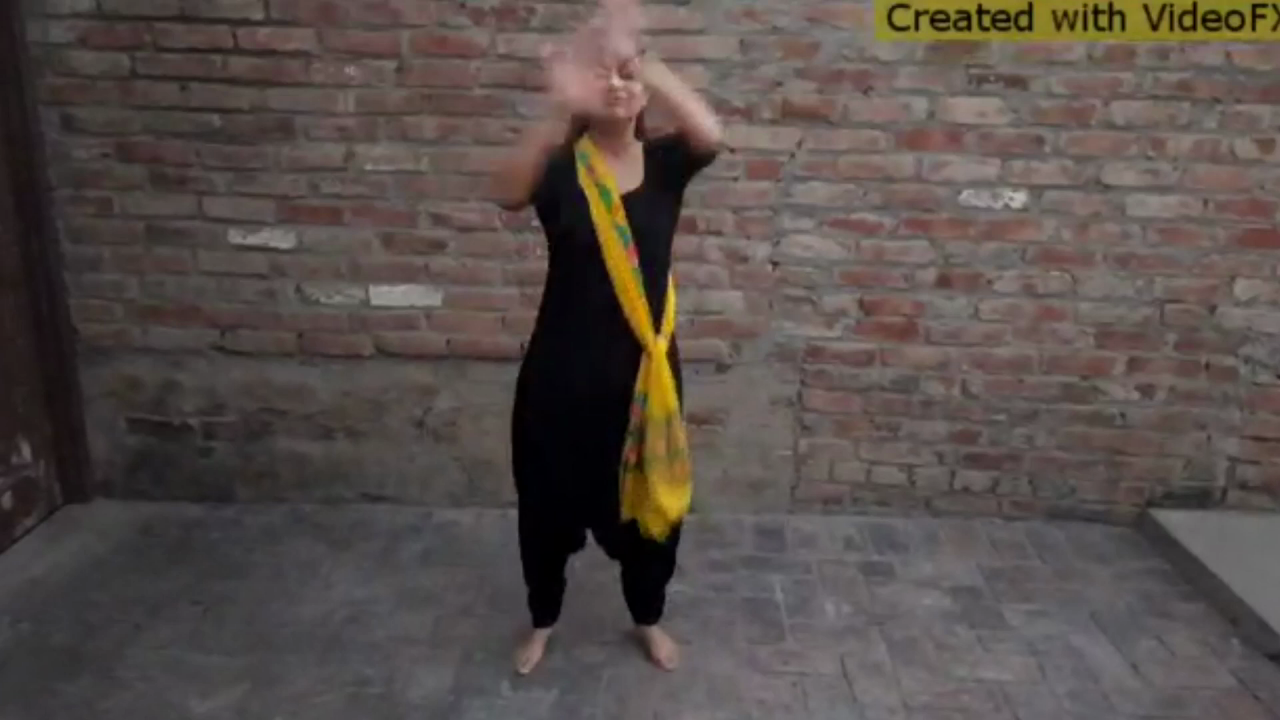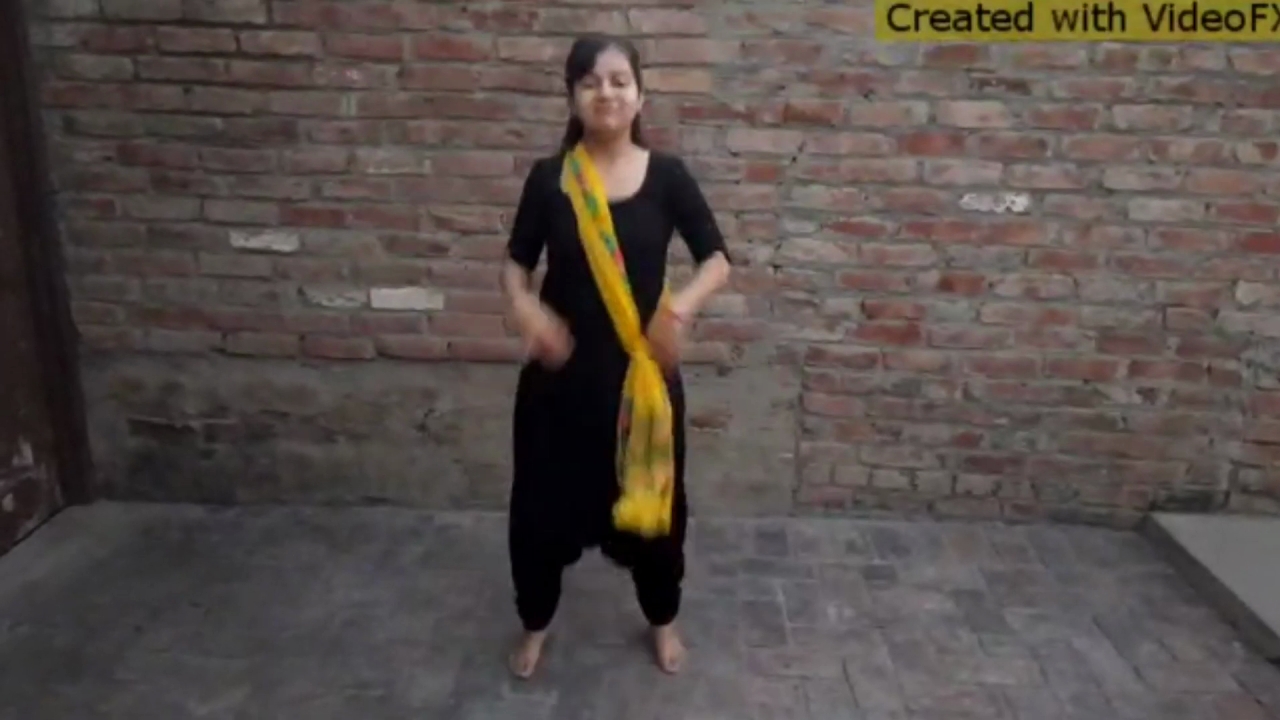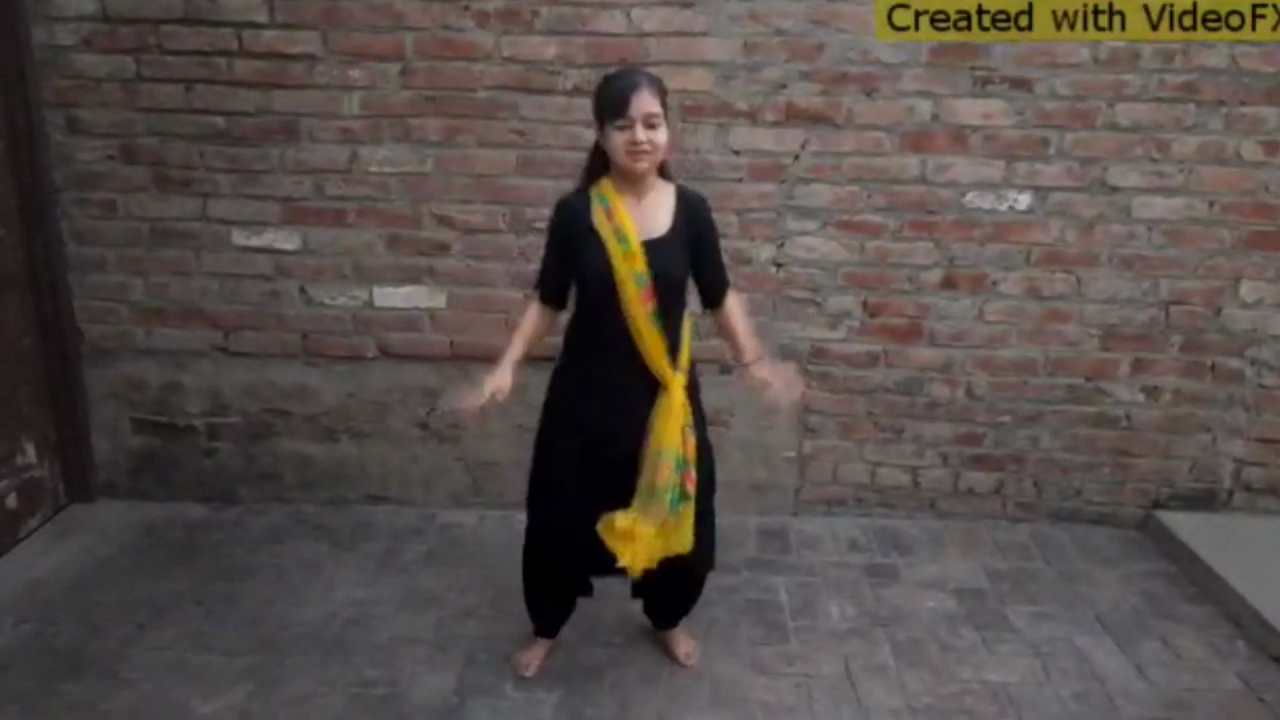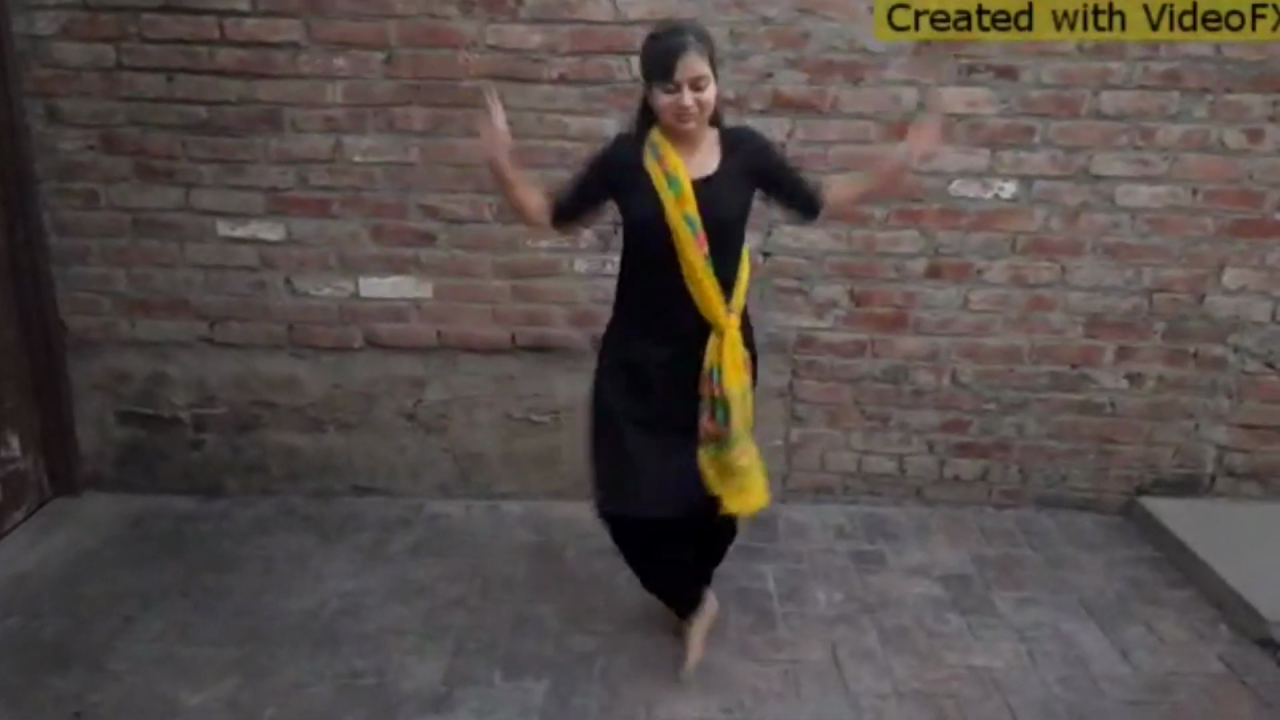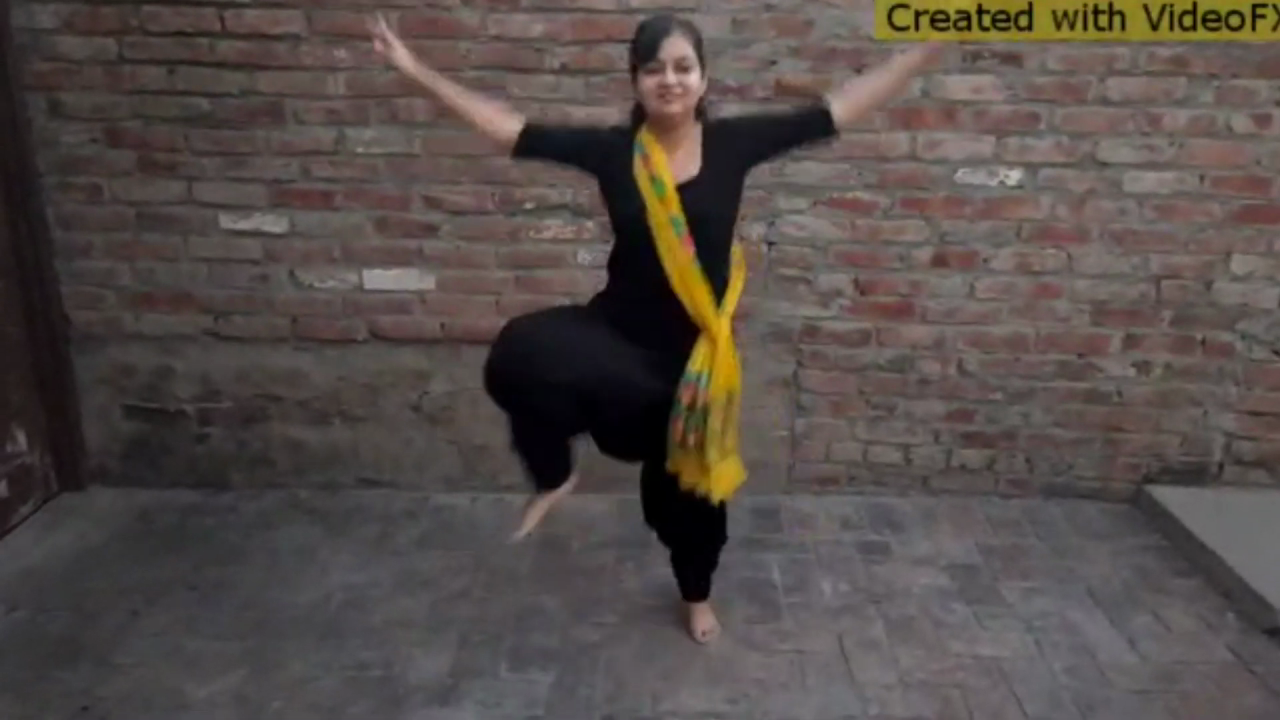
dt=0.5s
person 1, frame 1
left shoulder: (667, 161)
right shoulder: (555, 165)
left elbow: (711, 135)
right elbow: (508, 191)
left wrist: (648, 64)
right wrist: (563, 108)
left hip: (642, 366)
right hip: (563, 365)
left knee: (648, 497)
right knee: (549, 498)
left ankle: (648, 619)
right ankle: (542, 621)
person 1, frame 2
left shoulder: (667, 174)
right shoulder: (548, 178)
left elbow: (716, 257)
right elbow: (518, 261)
left wrist: (683, 305)
right wrist: (525, 307)
left hip: (643, 371)
right hip: (561, 371)
left knee: (654, 502)
right knee: (543, 503)
left ankle: (662, 619)
right ankle: (535, 623)
person 1, frame 3
left shoulder: (691, 210)
right shoulder: (575, 211)
left elbow: (719, 294)
right elbow: (547, 300)
left wrist: (754, 359)
right wrist: (506, 367)
left hip: (665, 402)
right hip: (584, 400)
left knee: (685, 534)
right knee: (559, 527)
left ankle: (671, 618)
right ankle: (545, 628)
person 1, frame 4
left shoulder: (745, 149)
right shoulder: (625, 159)
left elbow: (816, 202)
right elbow: (549, 214)
left wrist: (897, 163)
right wrist: (501, 161)
left hip: (719, 351)
right hip: (640, 352)
left knee: (716, 489)
right knee: (637, 492)
left ankle: (693, 594)
right ankle: (694, 599)
person 1, frame 5
left shoulder: (733, 140)
right shoulder: (610, 148)
left elbow: (835, 111)
right elbow: (513, 132)
left wrist: (922, 54)
right wrist: (419, 74)
left hip: (694, 342)
right hip: (617, 329)
left knee: (692, 478)
right knee: (521, 359)
left ankle: (696, 593)
right ankle: (554, 476)
